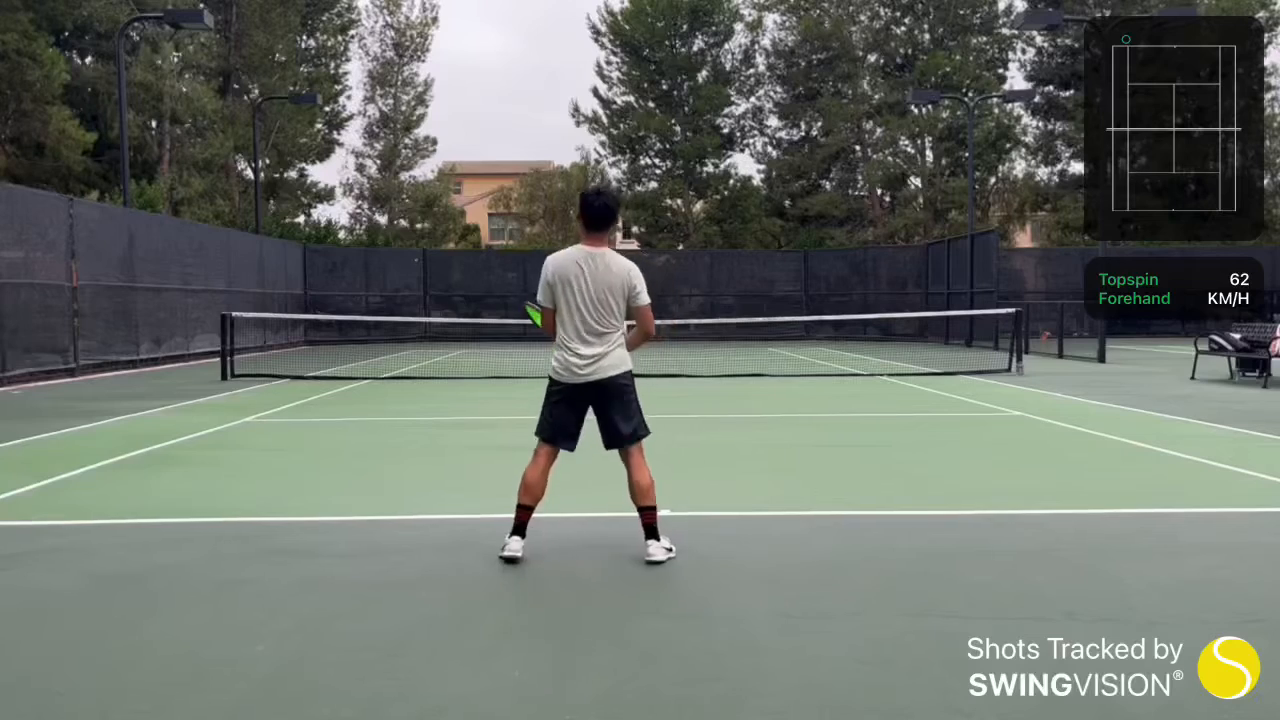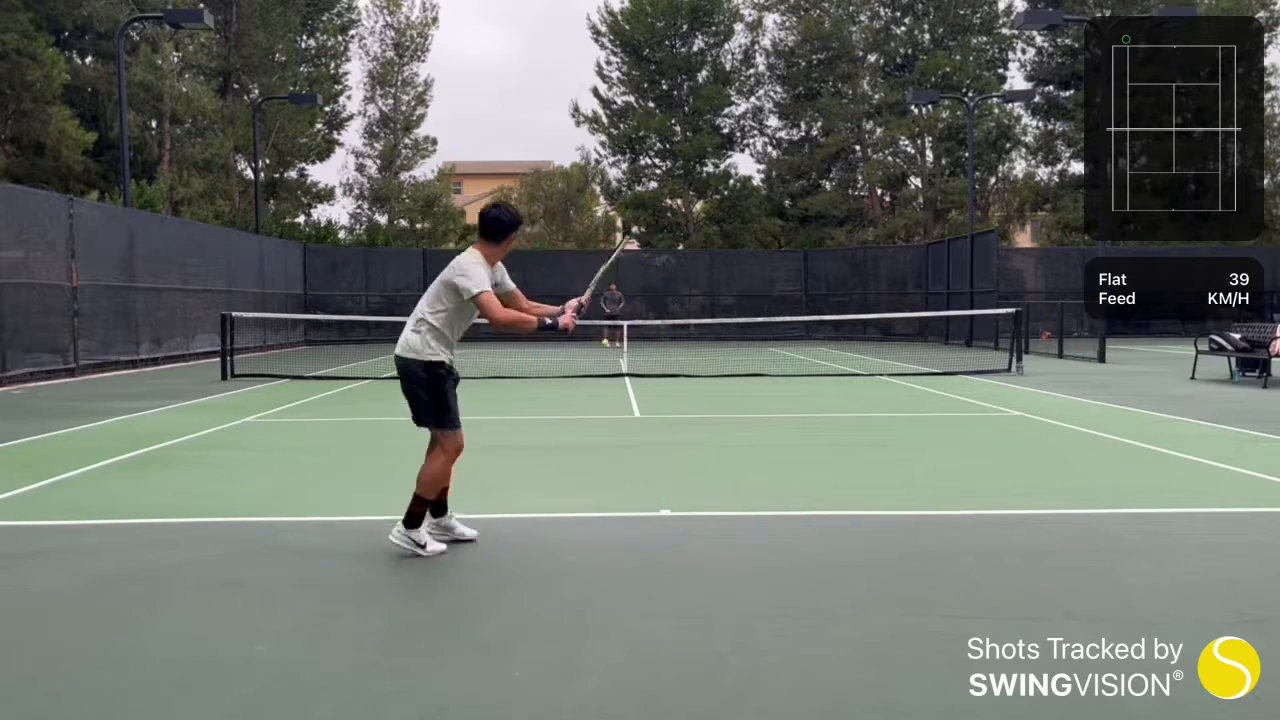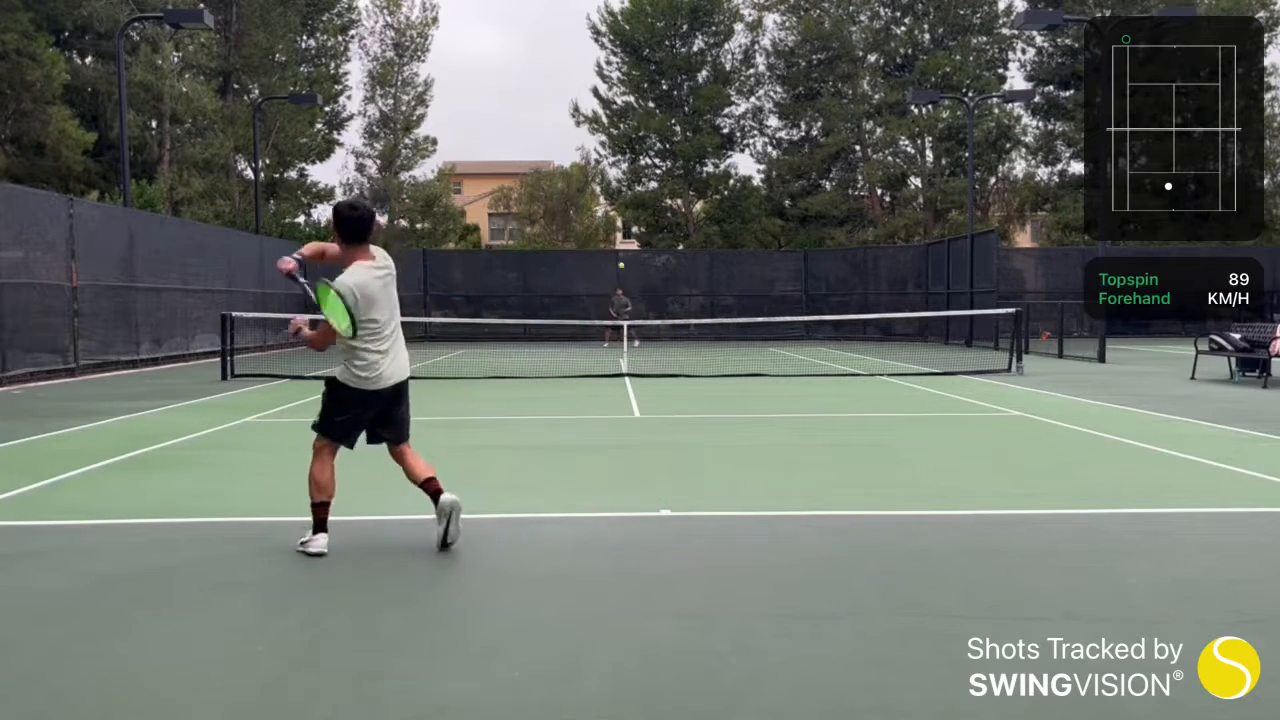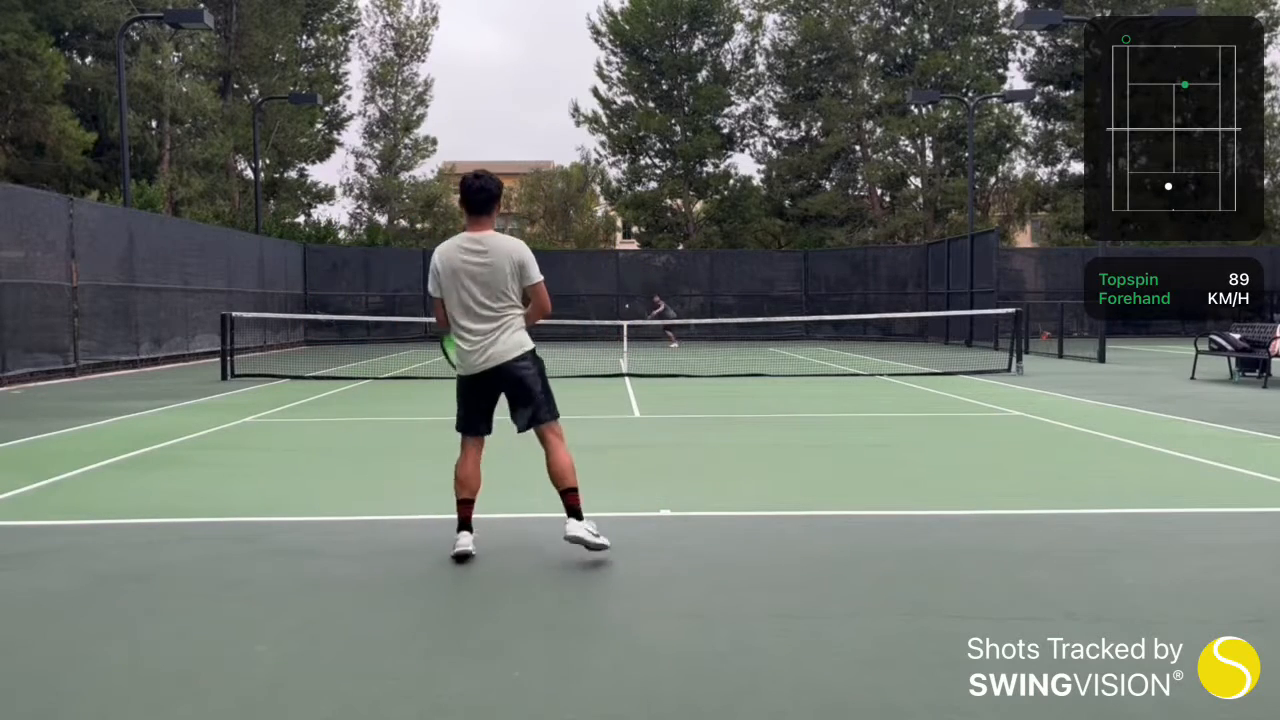
dt=1s
person 1, frame 1
left shoulder: (554, 263)
right shoulder: (627, 269)
left elbow: (549, 326)
right elbow: (646, 329)
left hip: (567, 375)
right hip: (614, 373)
left knee: (543, 455)
right knee: (634, 457)
left ankle: (516, 538)
right ankle: (654, 541)
person 1, frame 2
left shoulder: (493, 269)
right shoulder: (470, 267)
left elbow: (524, 306)
right elbow: (498, 317)
left wrist: (562, 311)
right wrist: (552, 324)
left hip: (424, 357)
right hip: (422, 356)
left knee: (443, 439)
right knee: (449, 443)
left ankle: (439, 518)
right ankle: (410, 527)
person 1, frame 3
left shoulder: (347, 285)
right shoulder: (383, 257)
left elbow: (320, 342)
right elbow: (323, 248)
left wrist: (301, 331)
right wrist: (296, 258)
left hip: (357, 383)
right hip: (396, 377)
left knee: (323, 451)
right knee: (402, 451)
left ankle: (319, 534)
right ankle: (442, 498)
person 1, frame 4
left shoulder: (442, 255)
right shoulder: (515, 249)
left elbow: (441, 317)
right elbow: (543, 308)
left hip: (471, 362)
right hip: (517, 354)
left knee: (471, 447)
right knee: (551, 435)
left ankle: (464, 533)
right ankle: (576, 520)
